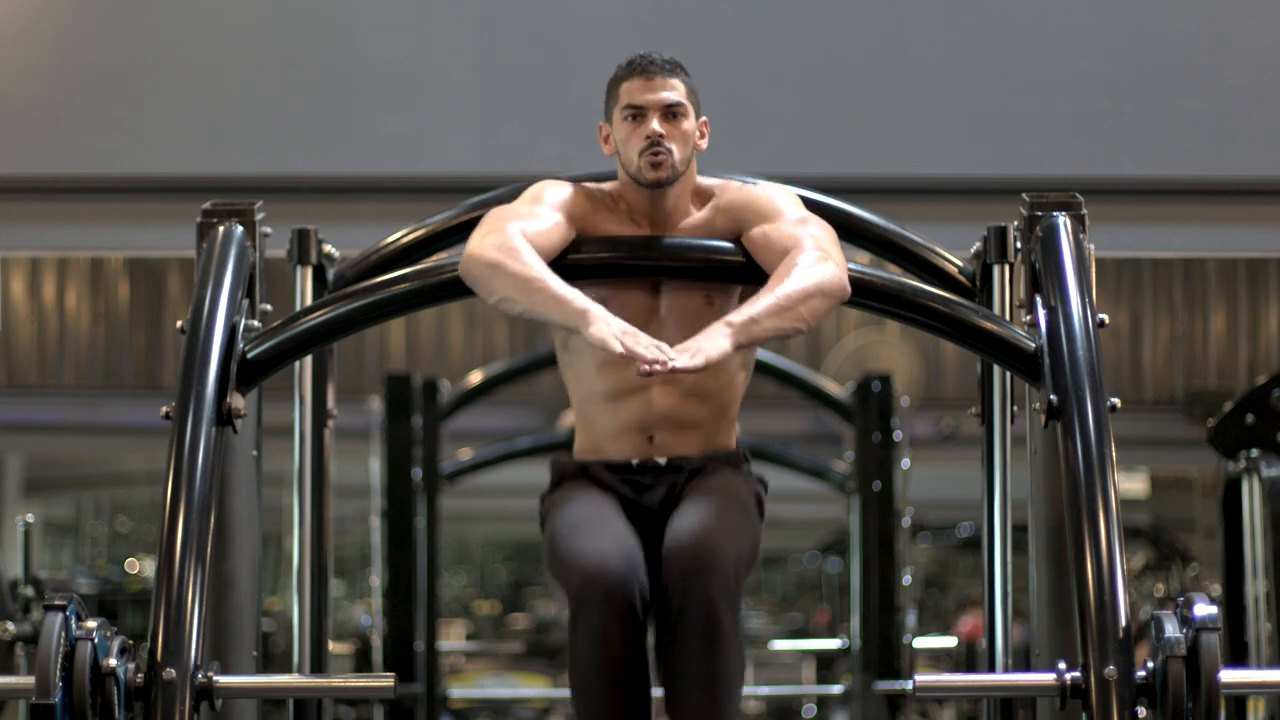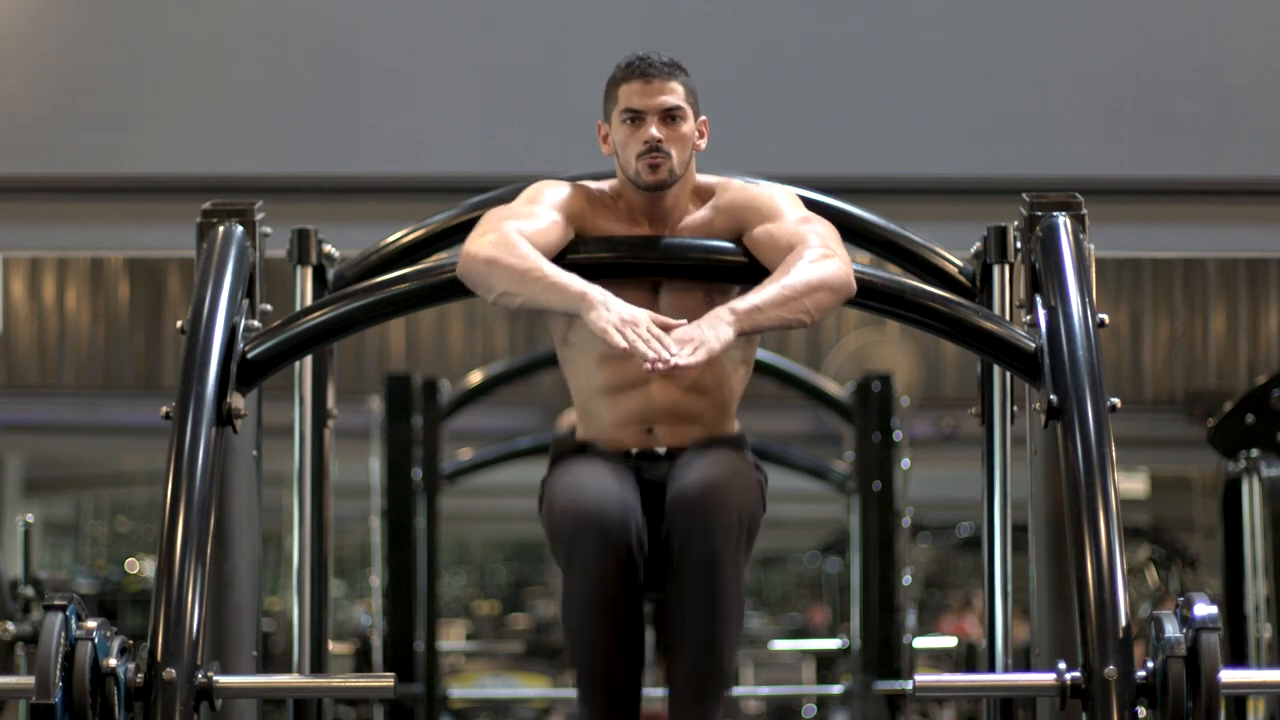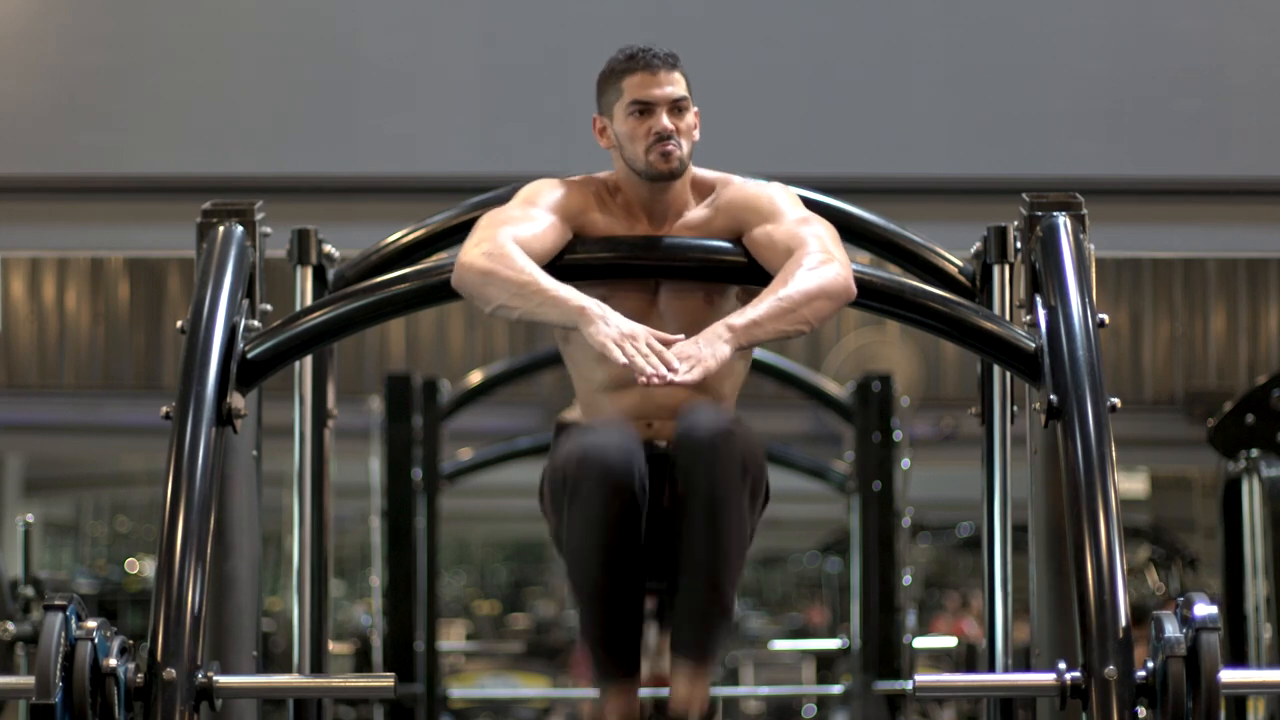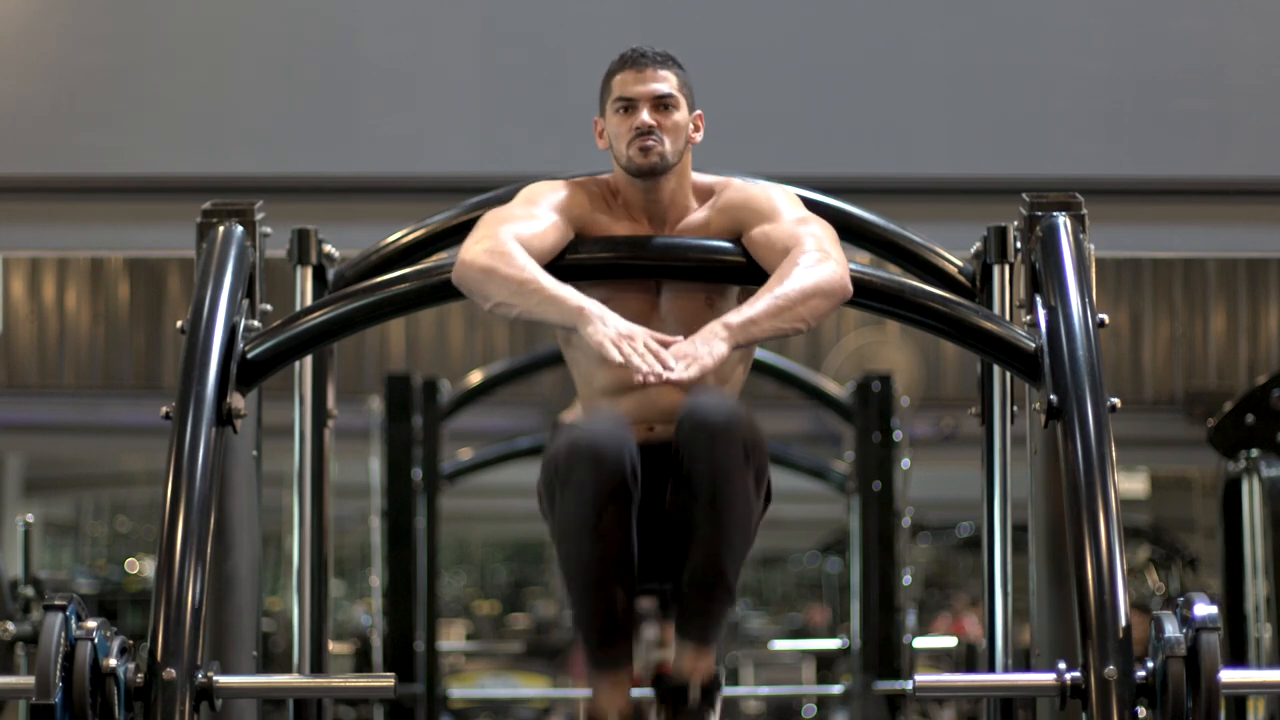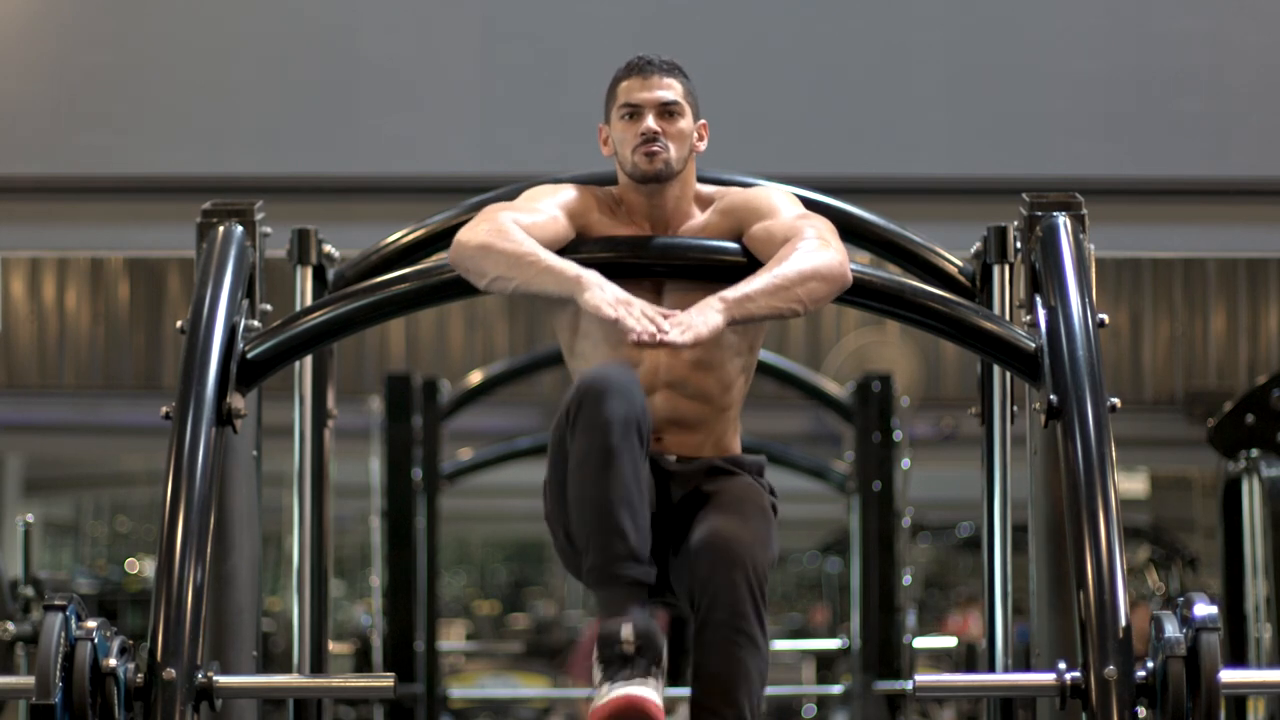
dt=1s
person 1, frame 1
left shoulder: (747, 208)
right shoulder: (568, 208)
left elbow: (826, 273)
right elbow: (484, 255)
left wrist: (725, 331)
right wrist: (591, 315)
left hip: (710, 487)
right hip: (596, 490)
left knee: (698, 556)
right knee: (602, 579)
person 1, frame 2
left shoulder: (746, 206)
right shoulder: (568, 206)
left elbow: (832, 271)
right elbow: (480, 256)
left wrist: (727, 319)
right wrist: (593, 301)
left hip: (709, 478)
right hip: (599, 481)
left knee: (707, 497)
right knee: (593, 518)
person 1, frame 3
left shoulder: (746, 204)
right shoulder: (565, 203)
left elbow: (832, 277)
right elbow: (475, 267)
left wrist: (726, 334)
right wrist: (591, 316)
left hip: (708, 472)
right hip: (599, 474)
left knee: (715, 436)
right knee: (598, 456)
person 1, frame 4
left shoulder: (745, 205)
right shoulder: (568, 202)
left elbow: (828, 274)
right elbow: (475, 264)
left wrist: (720, 332)
right wrist: (590, 316)
left hip: (711, 473)
right hip: (600, 479)
left knee: (715, 422)
right knee: (590, 443)
person 1, frame 5
left shoulder: (748, 210)
right shoulder: (572, 208)
left elbow: (828, 263)
right elbow: (474, 244)
left wrist: (717, 309)
right wrist: (589, 285)
left hip: (714, 491)
right hip: (611, 483)
left knee: (731, 565)
right knee: (604, 399)
right ankle: (624, 656)
